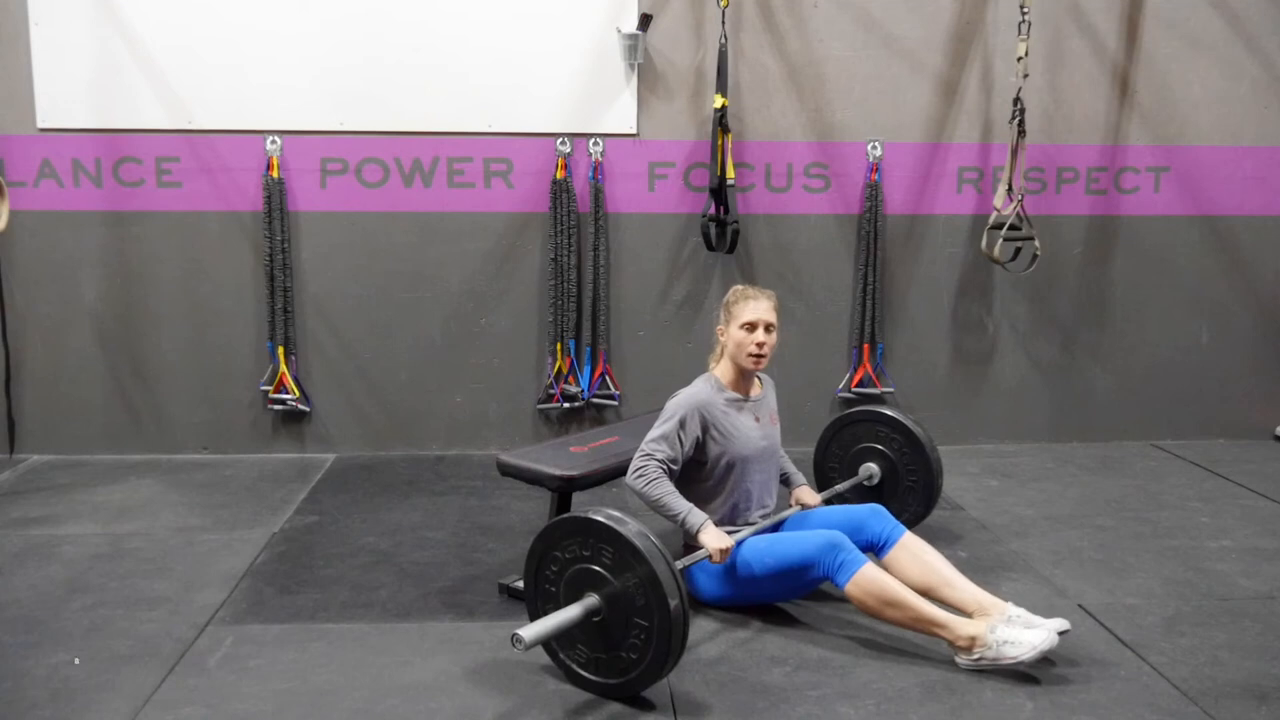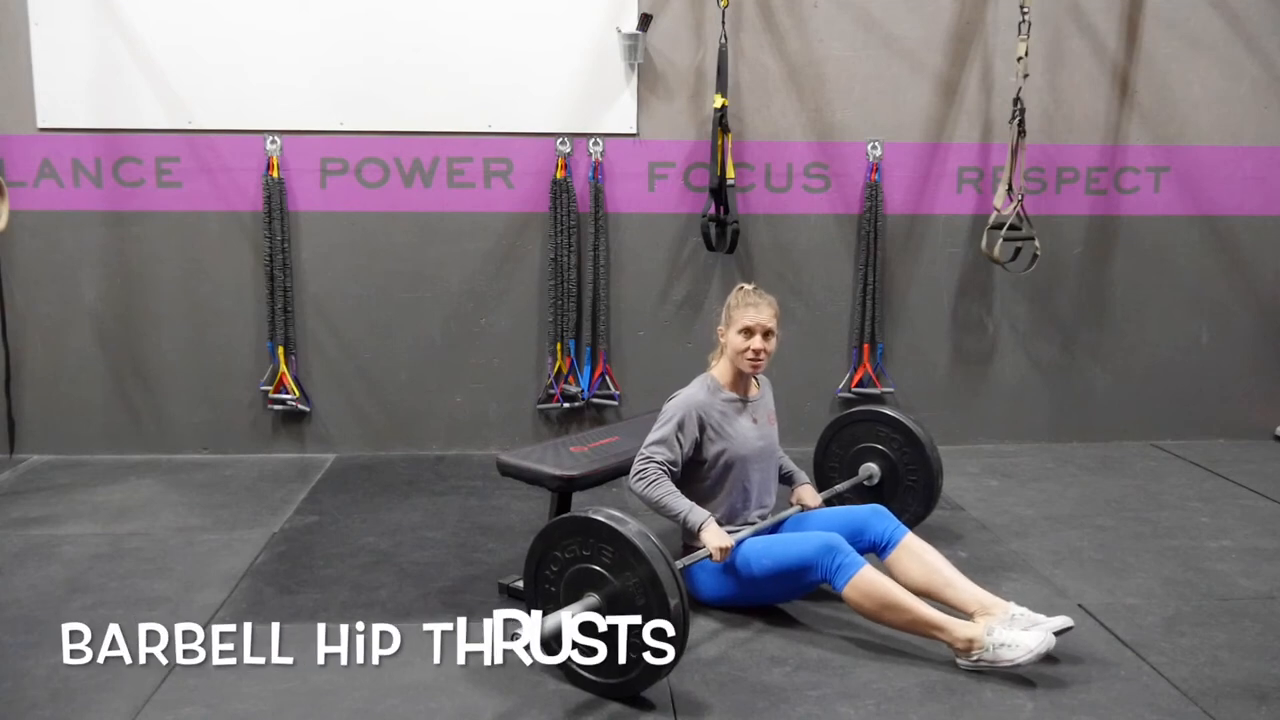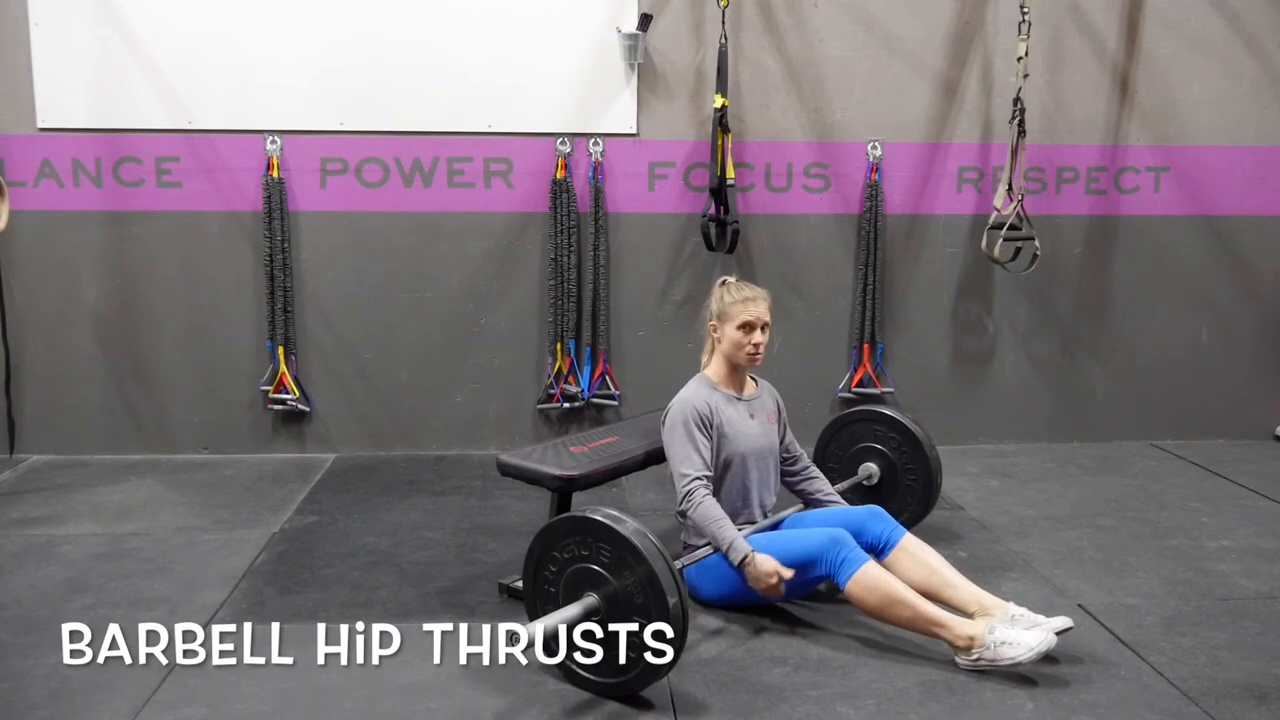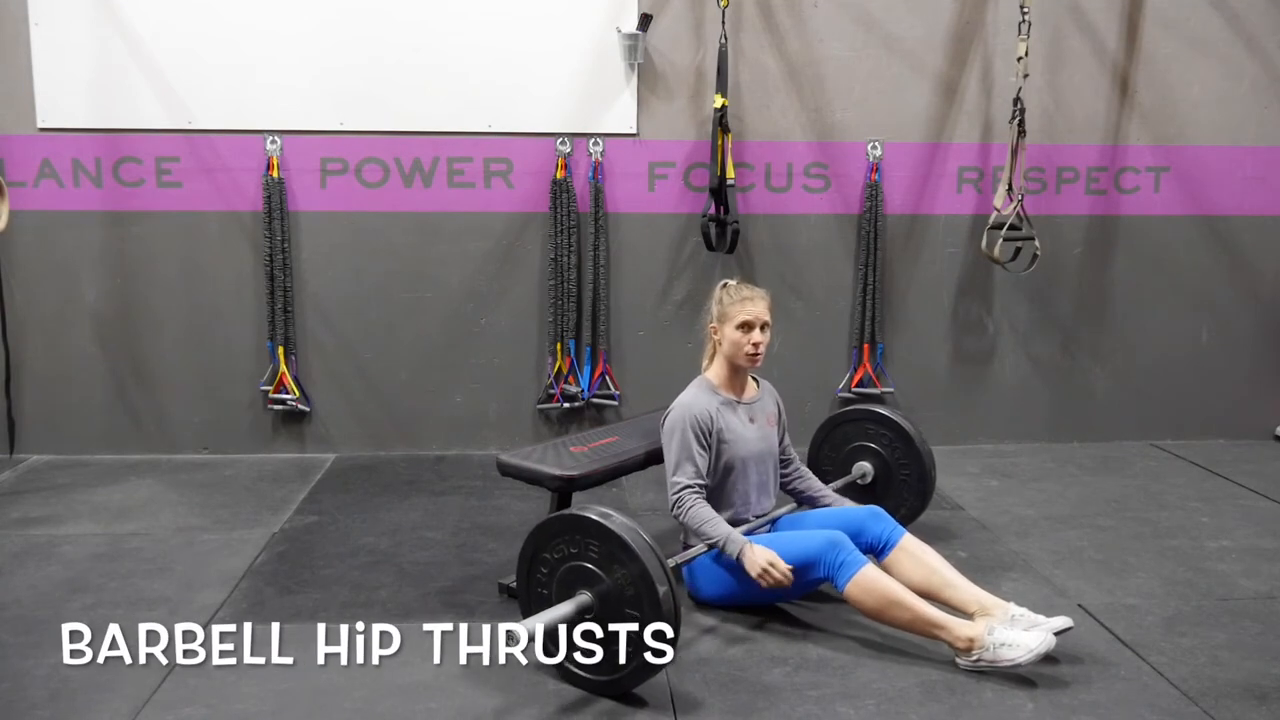
dt=1s
person 1, frame 1
left shoulder: (764, 387)
right shoulder: (695, 404)
right elbow: (643, 472)
left wrist: (797, 482)
right wrist: (700, 527)
left hip: (767, 532)
right hip: (718, 563)
left knee: (872, 519)
right knee: (831, 547)
left ankle: (991, 612)
right ankle: (968, 638)
person 1, frame 2
left shoulder: (760, 388)
right shoulder: (692, 405)
right elbow: (644, 474)
left wrist: (800, 480)
right wrist: (702, 524)
left hip: (765, 535)
right hip: (716, 563)
left knee: (874, 519)
right knee: (828, 550)
left ankle: (993, 612)
right ankle: (966, 639)
person 1, frame 3
left shoulder: (765, 394)
right shoulder: (691, 406)
left elbow: (796, 467)
right elbow: (695, 494)
left wrist: (848, 518)
right wrist: (745, 558)
left hip: (765, 534)
right hip: (716, 560)
left knee: (871, 521)
right knee: (833, 545)
left ankle: (993, 612)
right ankle: (968, 638)
person 1, frame 4
left shoulder: (766, 395)
right shoulder: (692, 410)
left elbow: (789, 470)
right elbow: (686, 500)
left wrist: (845, 509)
right wrist: (744, 550)
left hip: (766, 532)
right hip: (716, 560)
left knee: (870, 520)
right knee: (831, 547)
left ankle: (994, 613)
right ankle: (968, 639)
